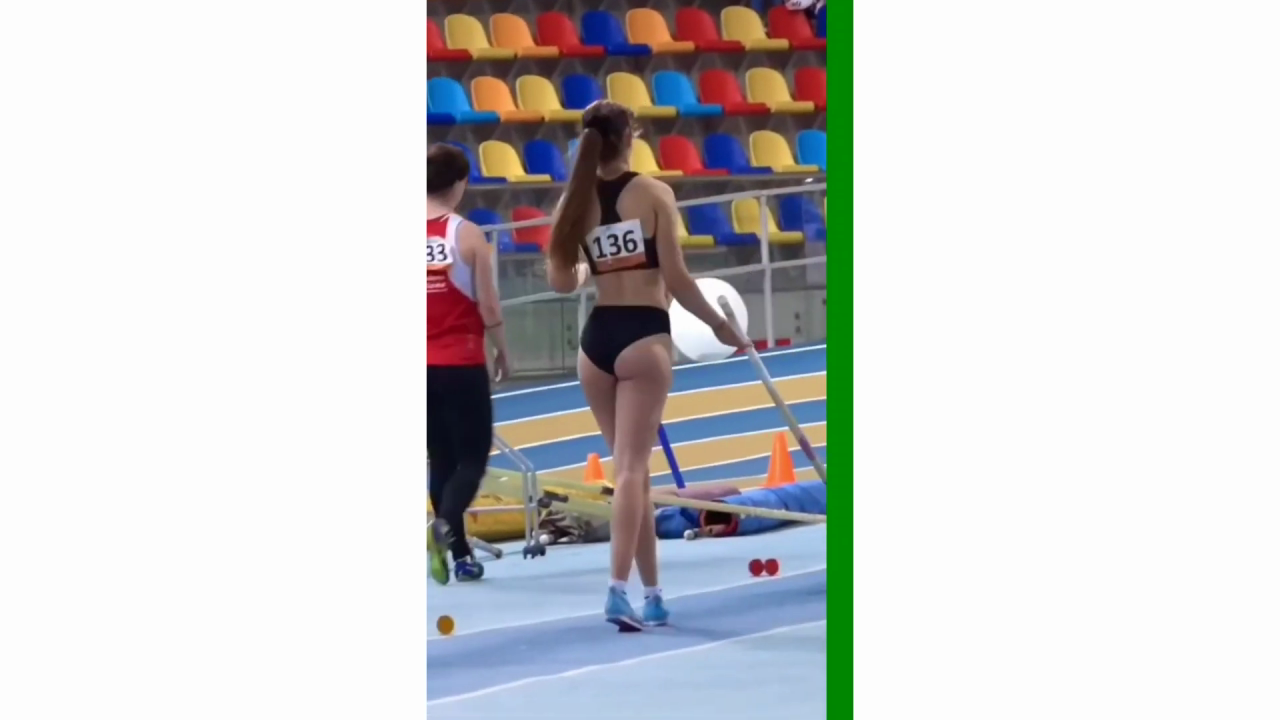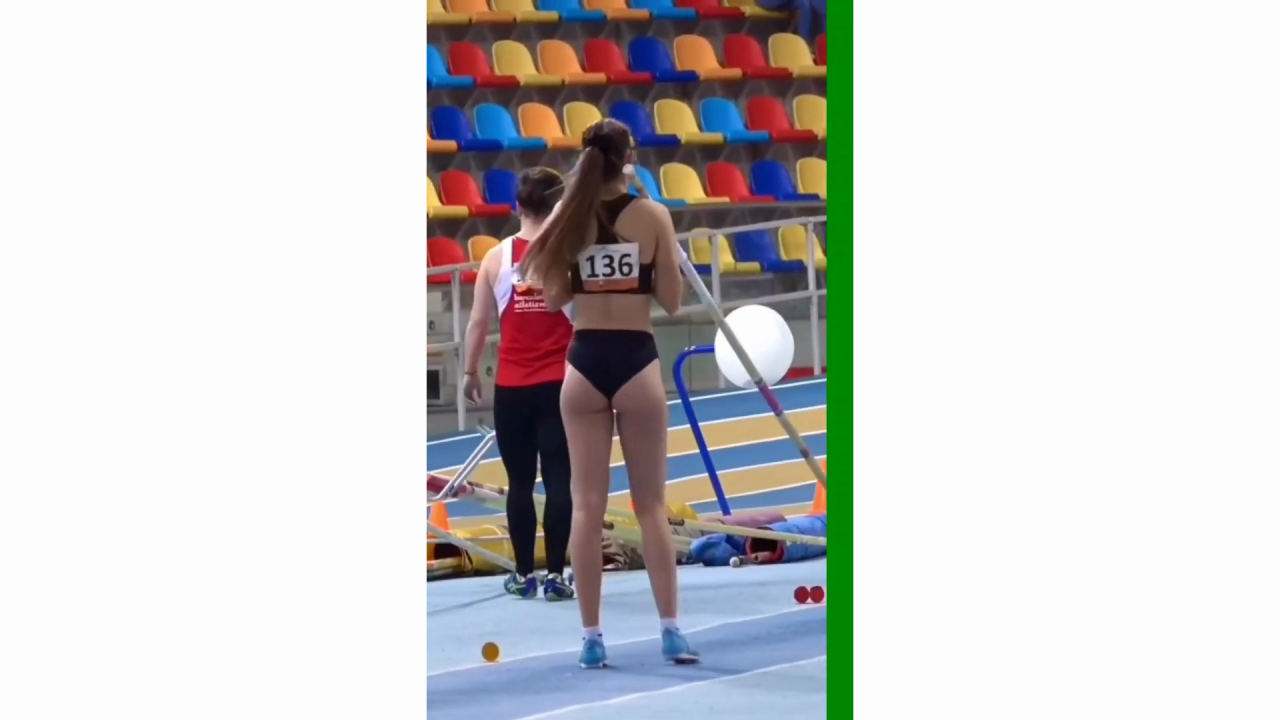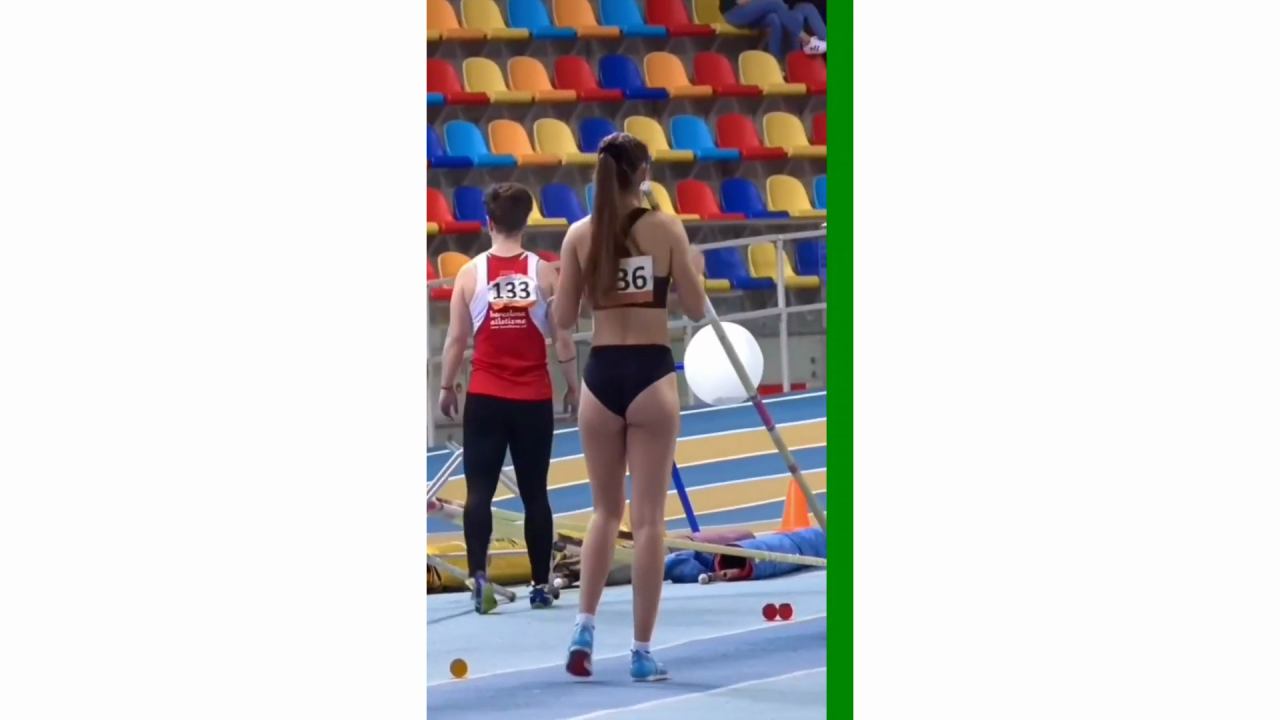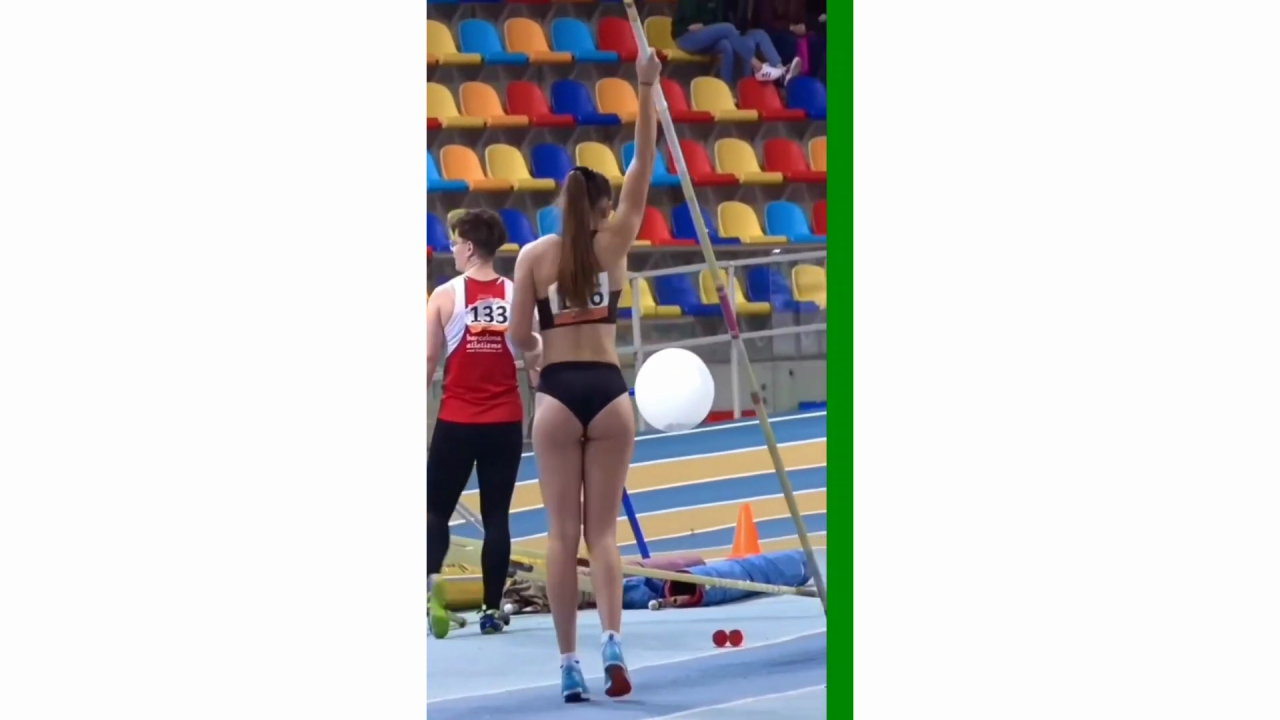
dt=1s
person 1, frame 1
left shoulder: (571, 199)
right shoulder: (656, 194)
left elbow: (559, 280)
right elbow: (676, 278)
right wrist: (719, 324)
left hip: (597, 338)
right hip: (643, 337)
left knee: (627, 469)
right knee: (632, 468)
left ankle: (651, 593)
right ankle: (620, 589)
person 1, frame 2
left shoulder: (564, 215)
right shoulder: (652, 215)
left elbow: (557, 294)
right elbow: (674, 302)
left hip: (585, 364)
right hip: (636, 362)
left knee: (589, 505)
right knee: (651, 505)
left ankle: (591, 637)
right ankle: (671, 629)
person 1, frame 3
left shoulder: (579, 234)
right shoulder: (665, 227)
left elbow: (562, 318)
right elbow: (697, 309)
right wrist: (692, 268)
left hip: (600, 377)
right hip: (651, 376)
left knee: (605, 511)
right knee: (647, 519)
left ankle: (584, 626)
right ankle: (642, 651)
person 1, frame 4
left shoulder: (533, 254)
right shoulder: (614, 241)
left elbow: (519, 337)
right elbow: (644, 163)
right wrist: (647, 87)
left hip: (557, 396)
right hip: (608, 393)
left knee: (563, 534)
right knee: (601, 530)
left ankle: (569, 664)
right ankle: (611, 641)
person 2, frame 1
right shoulder: (468, 234)
right elbow: (488, 303)
right wrist: (501, 350)
left hip: (421, 365)
right hip: (462, 365)
left knee: (441, 460)
right knee: (474, 456)
left ankle: (462, 555)
right ankle: (442, 526)
person 2, frame 2
left shoulder: (496, 257)
left elbow: (478, 323)
left wrist: (470, 373)
left hip: (511, 386)
right hip: (558, 384)
left knee: (519, 482)
right knee: (556, 481)
left ankle: (524, 574)
right ankle: (554, 573)
person 2, frame 3
left shoulder: (470, 273)
right shoulder: (544, 272)
left elbow: (456, 338)
right elbow: (562, 339)
left wrist: (446, 387)
right wrist: (573, 385)
left hip: (485, 397)
right hip: (534, 398)
left knee: (479, 491)
right knee: (535, 494)
left ankle: (477, 574)
right ankle: (541, 585)
person 2, frame 4
left shoulder: (444, 295)
right shoulder: (516, 296)
left elbow: (428, 359)
right elbow: (534, 361)
left hip: (457, 421)
right hip: (505, 423)
left knee: (436, 510)
right knee: (496, 518)
left ankle: (430, 583)
right ankle: (492, 609)
